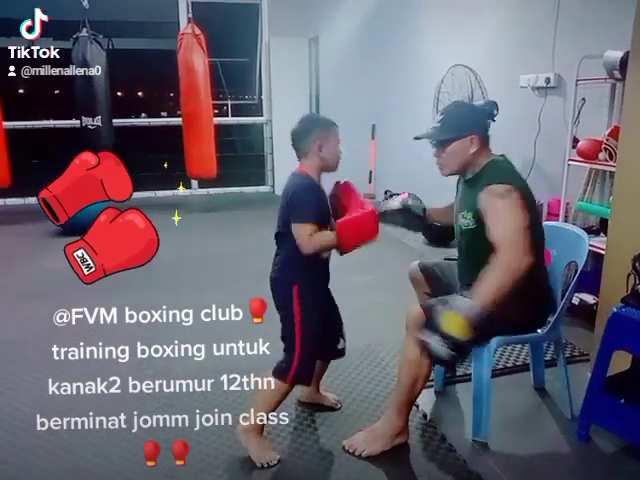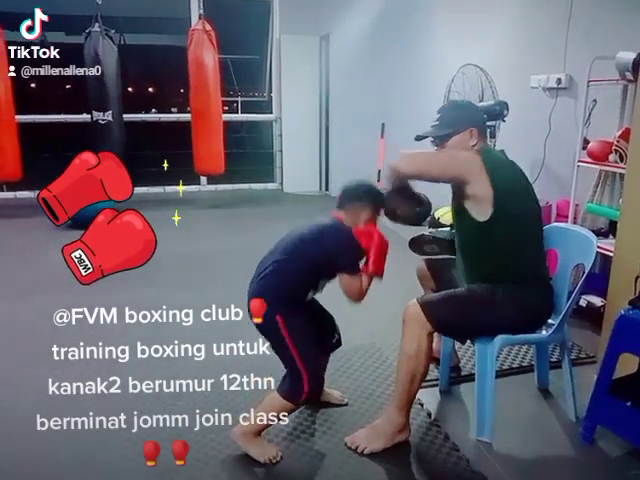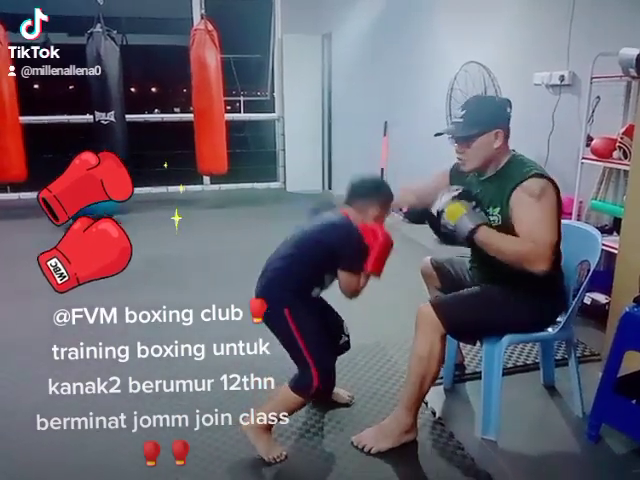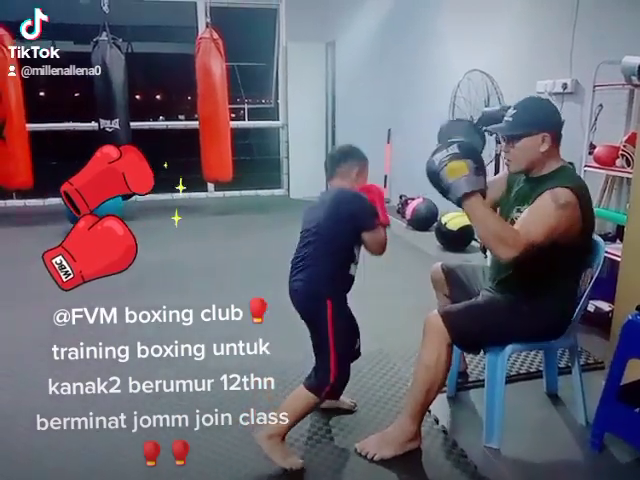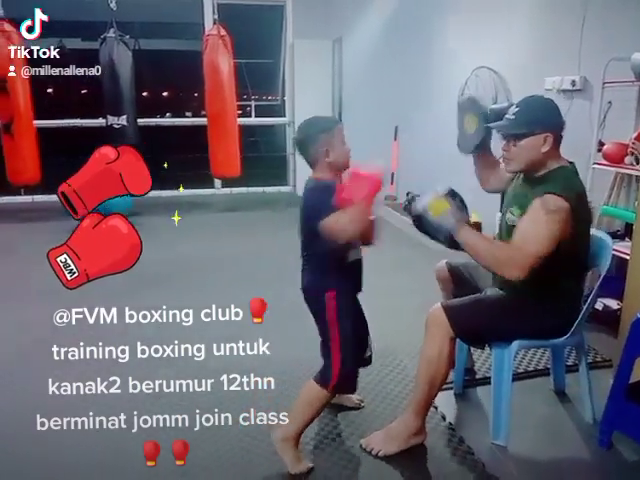
dt=0.5s
person 1, frame 1
left shoulder: (497, 189)
right shoulder: (478, 175)
left elbow: (517, 257)
right elbow: (457, 215)
left hip: (518, 302)
right hip: (486, 285)
left knee: (419, 317)
right knee: (422, 271)
left ankle: (394, 426)
right ankle: (431, 358)
person 1, frame 2
left shoulder: (475, 164)
right shoulder: (498, 166)
left elbow: (407, 164)
left wrist: (397, 187)
right wrist: (451, 238)
left hip: (519, 300)
right hip: (513, 284)
left knee: (417, 313)
left ankle: (395, 423)
person 1, frame 3
left shoulder: (531, 186)
right shoulder: (469, 170)
left elbow: (539, 260)
right elbow: (418, 194)
left wrist: (472, 227)
left hip: (533, 297)
right hip: (489, 275)
left knee: (430, 315)
right knee: (431, 268)
left ankle: (403, 423)
right ankle: (451, 350)
person 1, frame 4
left shoulder: (562, 195)
right shoulder: (522, 173)
left elbow: (509, 247)
right elbow: (486, 199)
left wrist: (466, 192)
right wrist: (468, 171)
left hip: (539, 308)
right hip: (506, 284)
left knee: (438, 324)
right knee: (441, 274)
left ankle: (407, 430)
right ankle: (455, 360)
person 1, frame 5
left shoulder: (556, 197)
right shoulder: (529, 170)
left elbow: (514, 265)
right elbow: (492, 182)
left wrist: (455, 226)
right wrist: (478, 147)
left hip: (543, 306)
right hip: (514, 284)
left knee: (439, 317)
right knee: (446, 272)
left ankle: (411, 425)
right ankle: (460, 357)
person 2, frame 1
left shoulder: (305, 184)
right shoulder: (306, 189)
right elbow: (307, 242)
left wrist: (337, 221)
left hip: (309, 279)
right hip: (297, 283)
left knee: (331, 337)
right knee: (298, 359)
left ankle: (311, 392)
right ankle: (251, 429)
person 2, frame 2
left shoulder: (329, 230)
right shoulder: (344, 239)
right elbow: (355, 293)
left wrist: (360, 259)
right wrist: (372, 264)
left hip: (277, 294)
right hip: (272, 304)
left knee: (328, 333)
right knee: (304, 381)
left ankle: (317, 391)
right ankle: (247, 432)
person 2, frame 3
left shoulder: (333, 221)
right shoulder: (350, 236)
right elbow: (350, 289)
left wrist: (362, 258)
right wrist: (374, 260)
left hip: (282, 289)
right hip: (281, 299)
left knee: (337, 337)
right knee: (316, 376)
left ankle: (325, 391)
right ankle: (259, 426)
person 2, frame 4
left shoulder: (320, 203)
right shoulder: (356, 201)
right elbow: (377, 247)
right wrist: (379, 216)
left hip: (303, 284)
right hip: (321, 291)
left knee: (348, 341)
right knee: (330, 372)
left ankle: (328, 397)
right ankle: (273, 433)
person 2, frame 5
left shoulder: (331, 189)
right shoulder: (319, 193)
right elbow: (343, 231)
left wrist: (364, 224)
right wrist: (362, 198)
left hip: (341, 284)
right hip: (329, 290)
left knee: (357, 346)
right knee: (338, 367)
left ankle: (337, 393)
right ankle: (287, 435)
